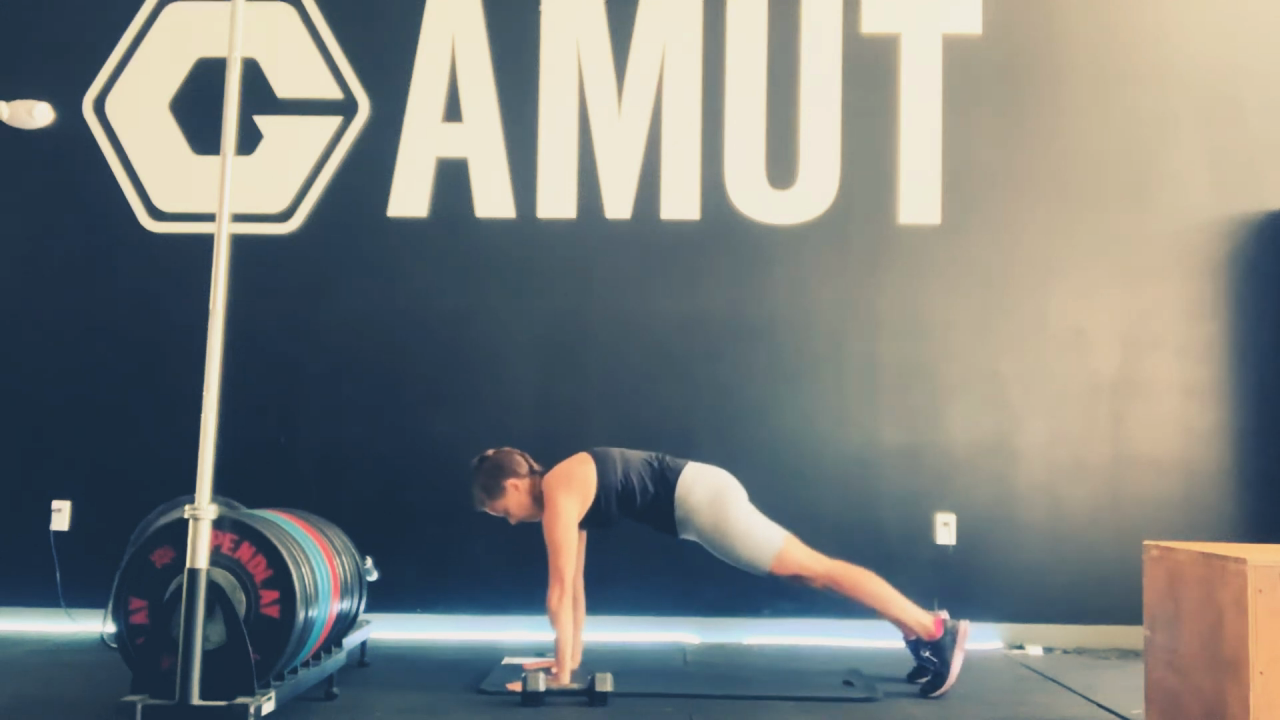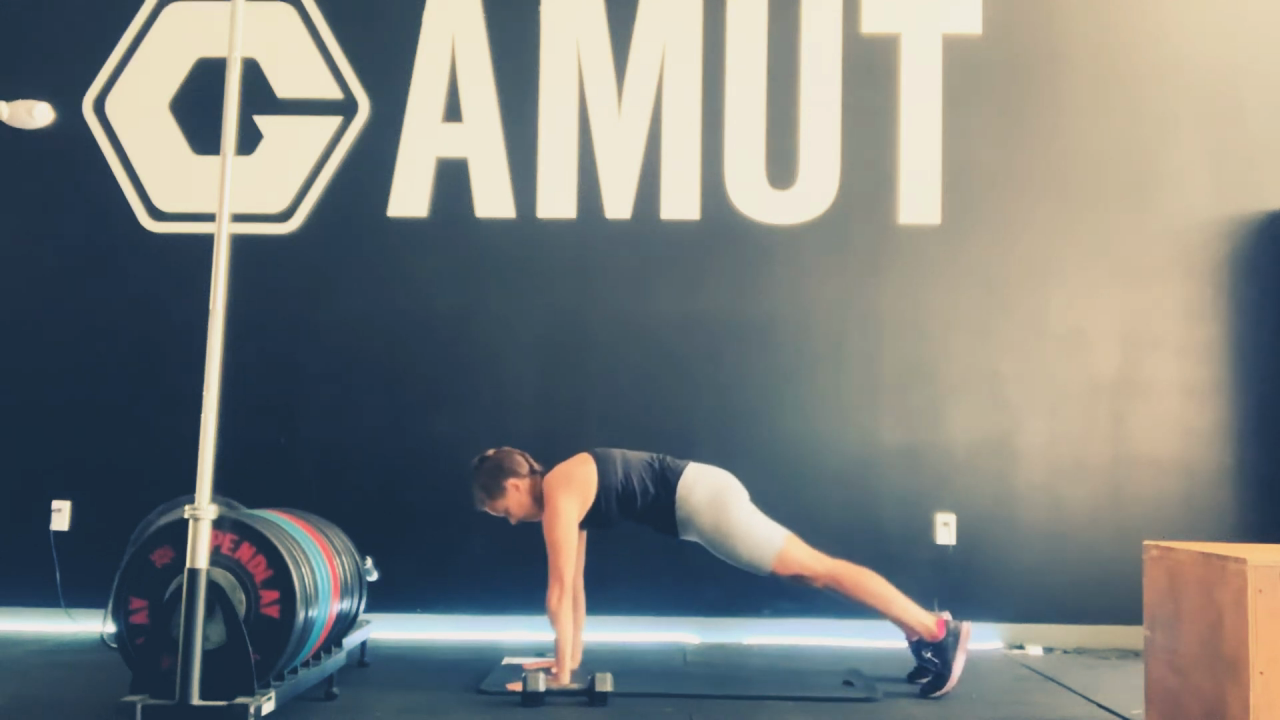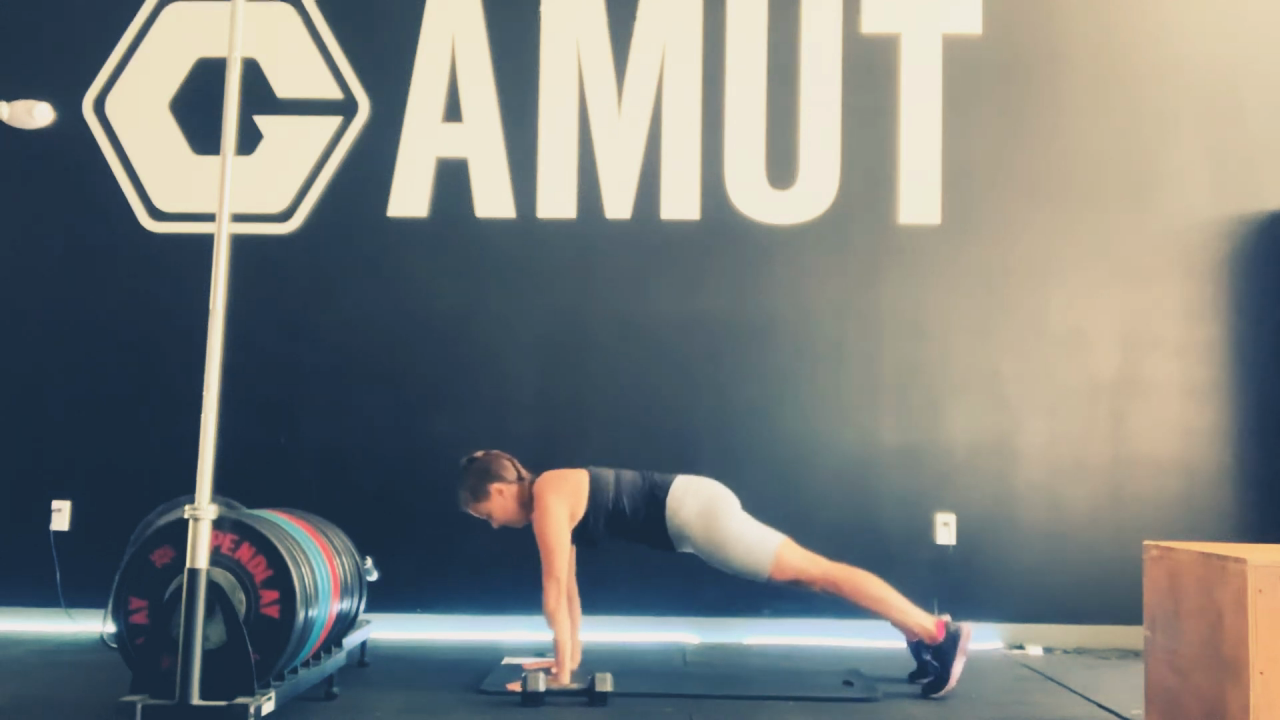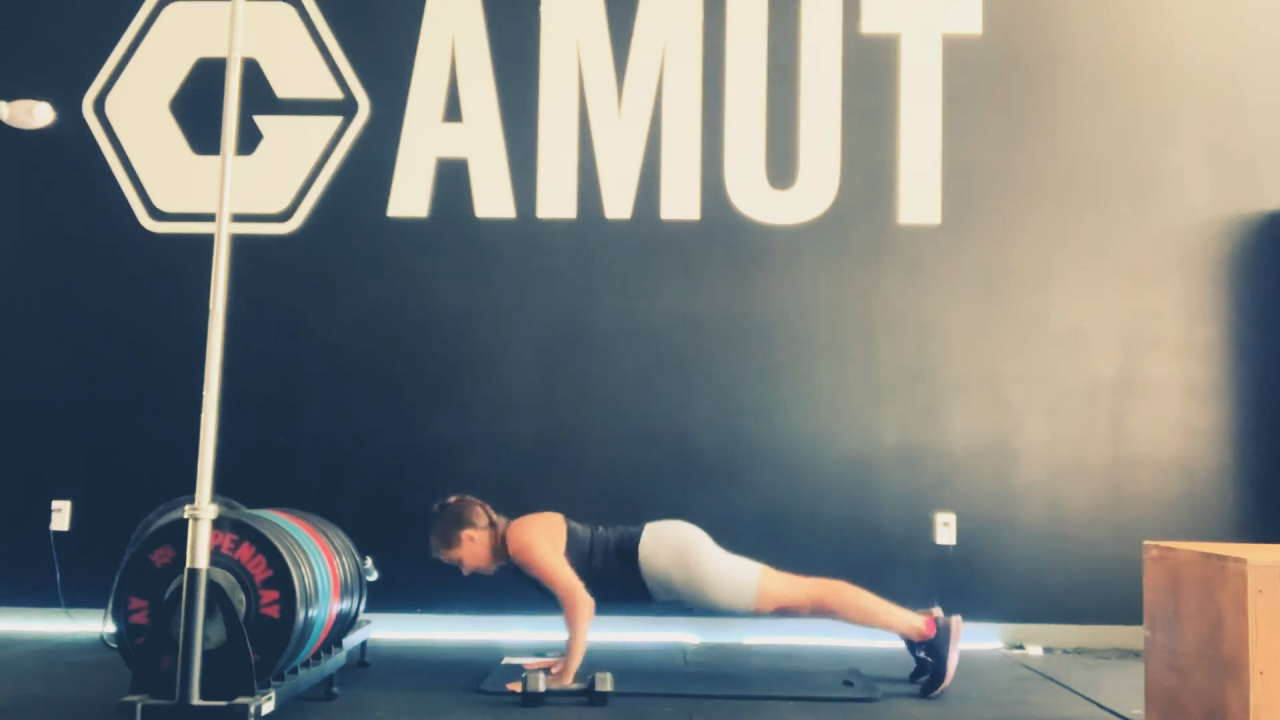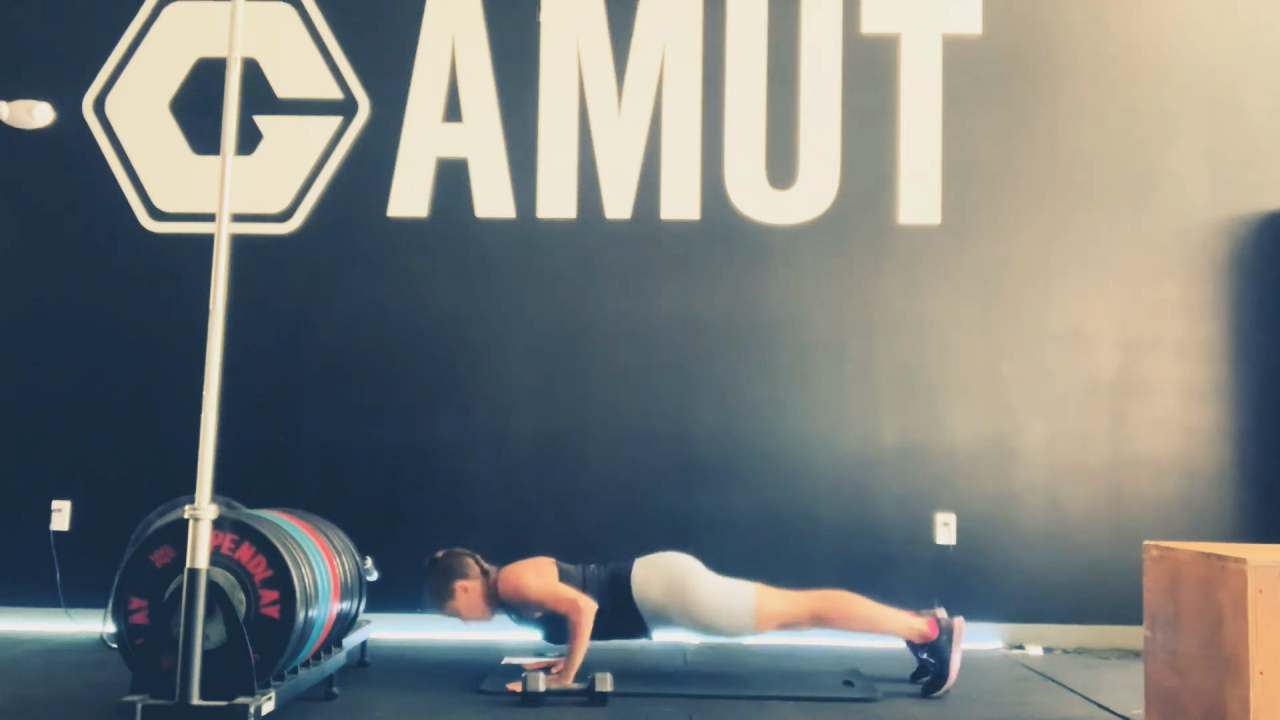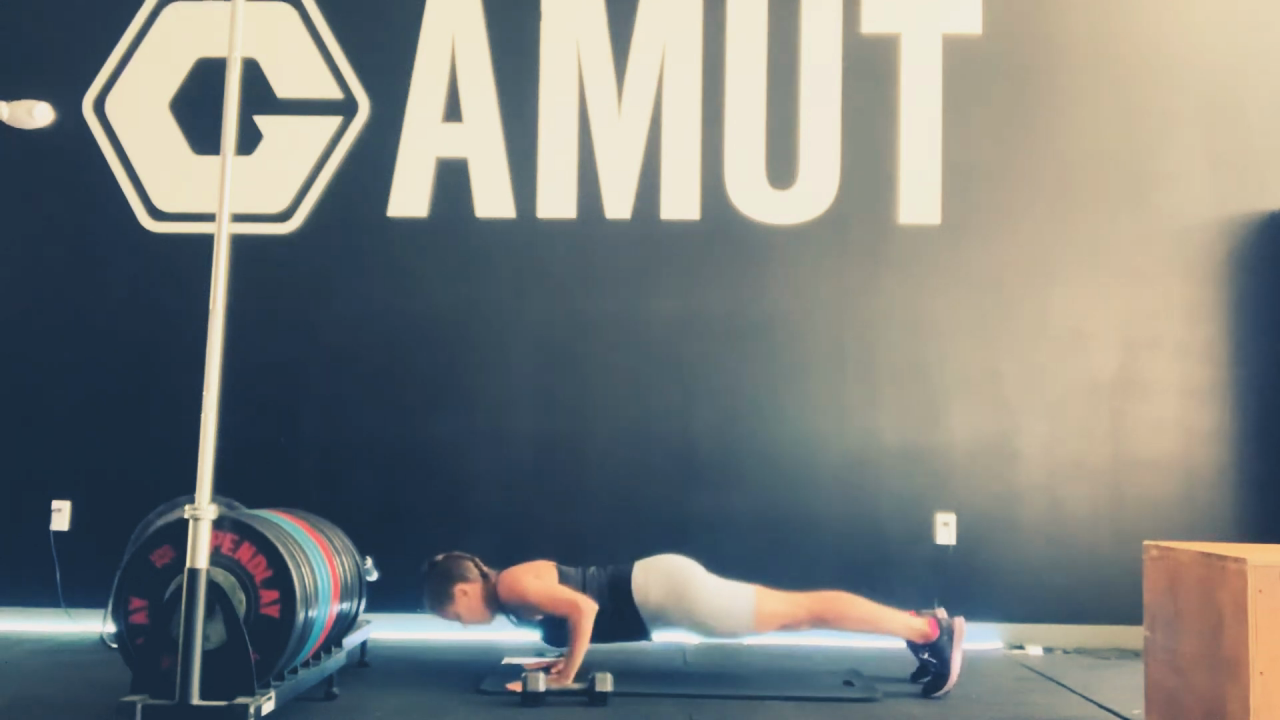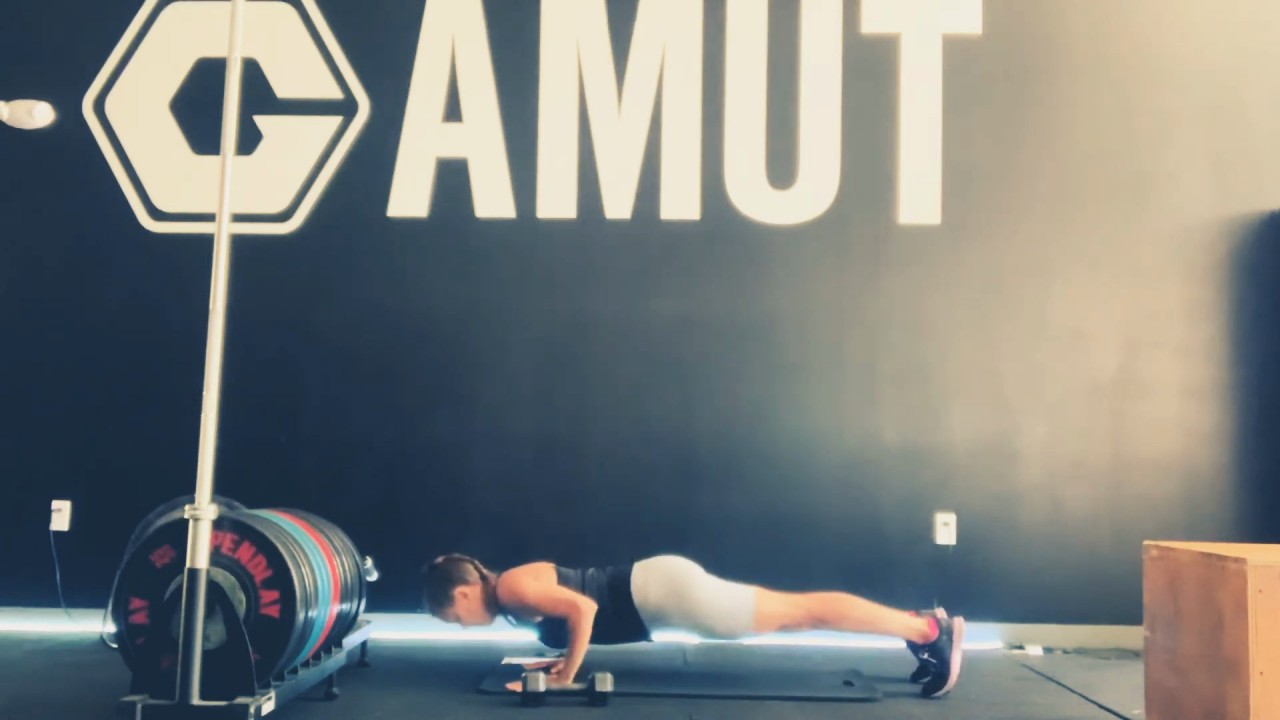
dt=0.4s
person 1, frame 1
left shoulder: (557, 492)
right shoulder: (566, 493)
left elbow: (560, 587)
right elbow: (574, 581)
left wrist: (561, 671)
right wrist: (573, 653)
left hip: (700, 499)
right hip: (695, 499)
left knee: (816, 568)
right knee: (806, 572)
left ankle: (935, 630)
right ankle: (920, 634)
person 1, frame 2
left shoulder: (557, 492)
right shoulder: (567, 493)
left elbow: (560, 588)
right elbow: (574, 581)
left wrist: (562, 668)
right wrist: (573, 654)
left hip: (699, 500)
right hip: (694, 499)
left knee: (816, 569)
right knee: (809, 572)
left ankle: (938, 633)
right ankle: (922, 634)
person 1, frame 3
left shoulder: (545, 498)
right shoulder: (553, 496)
left elbow: (555, 591)
right elbow: (568, 584)
left wrist: (563, 668)
right wrist: (572, 651)
left hip: (691, 511)
right hip: (684, 509)
left knee: (814, 573)
right knee: (809, 574)
left ankle: (938, 633)
right ankle: (922, 636)
person 1, frame 4
left shoulder: (520, 541)
right shoulder: (527, 535)
left elbow: (580, 600)
right elbow: (580, 590)
left wrist: (569, 669)
right wrist: (569, 654)
left hip: (668, 559)
right hip: (663, 555)
left knee: (801, 595)
right knee: (795, 597)
left ankle: (929, 631)
right ankle: (919, 626)
person 1, frame 5
left shoulder: (509, 583)
right shoulder: (520, 577)
left elbow: (583, 607)
left wrist: (568, 671)
right wrist: (565, 654)
left hip: (662, 588)
right hip: (658, 584)
left knee: (800, 610)
right knee: (794, 610)
left ankle: (931, 630)
right ankle: (921, 627)
person 1, frame 6
left shoulder: (510, 587)
right shoulder: (519, 581)
left elbow: (584, 608)
left wrist: (569, 671)
right wrist: (565, 654)
left hip: (663, 590)
right hip: (658, 585)
left knee: (800, 611)
right knee: (794, 613)
left ankle: (931, 631)
right ankle: (920, 625)
person 1, frame 7
left shoulder: (509, 589)
right shoulder: (518, 585)
left elbow: (583, 608)
left wrist: (568, 673)
right wrist: (562, 654)
left hip: (661, 592)
right hip: (656, 587)
left knee: (799, 611)
right knee: (793, 612)
left ankle: (932, 631)
right ankle: (920, 624)
